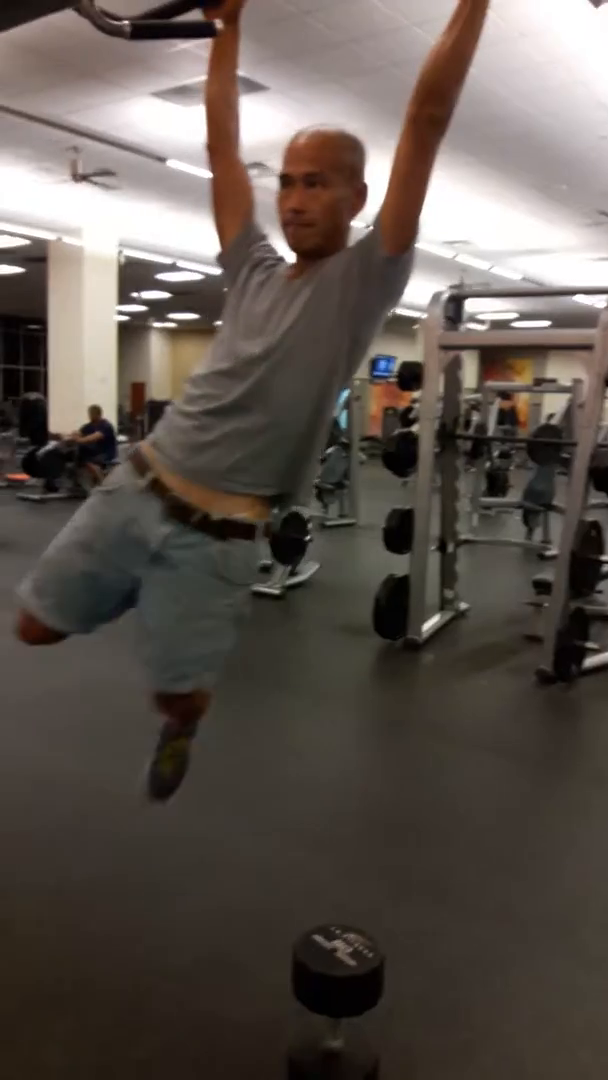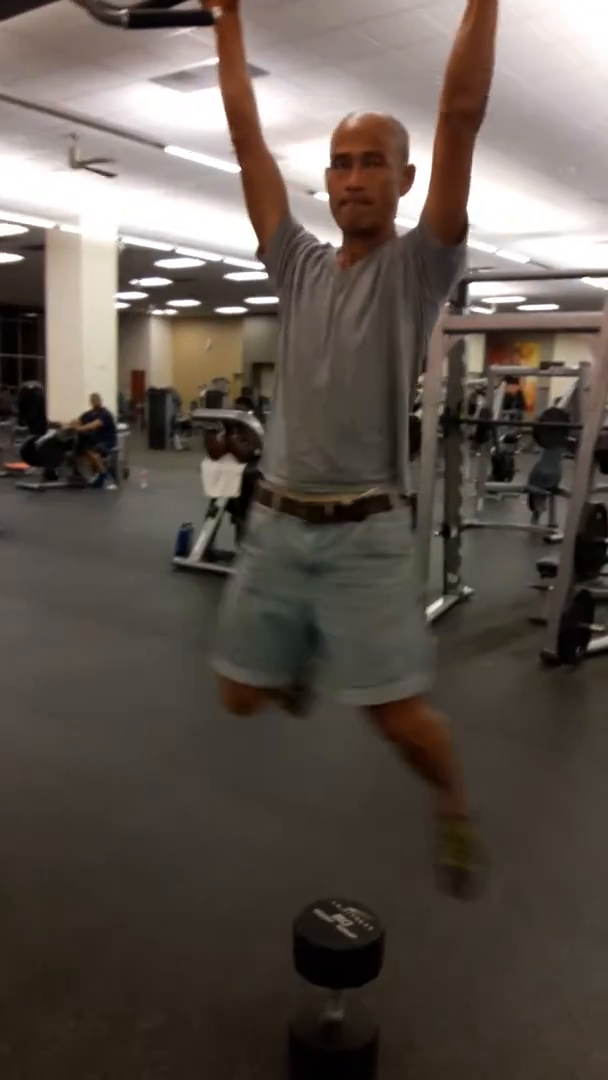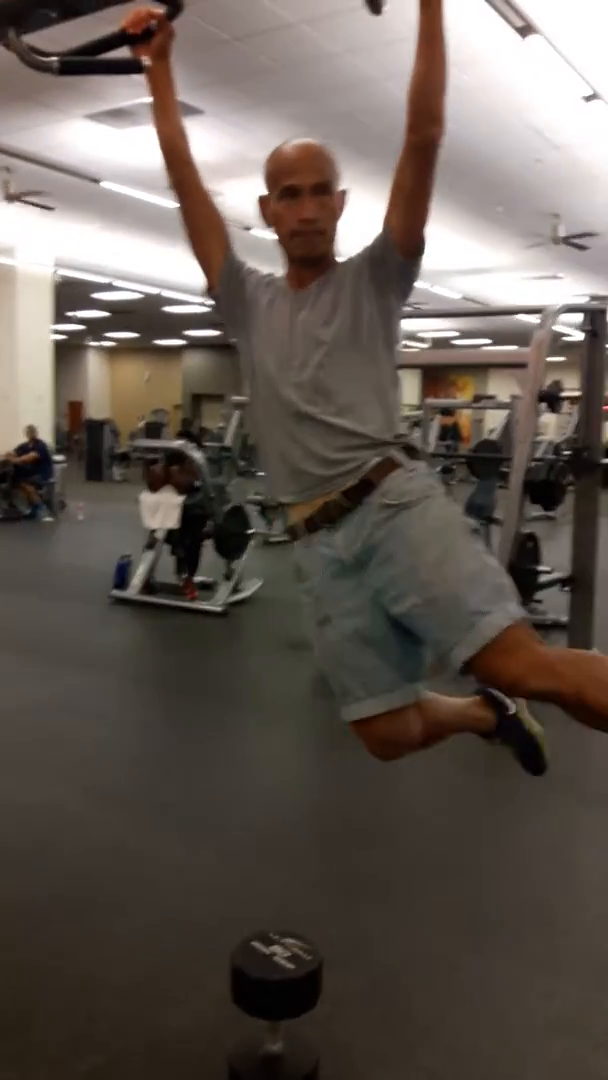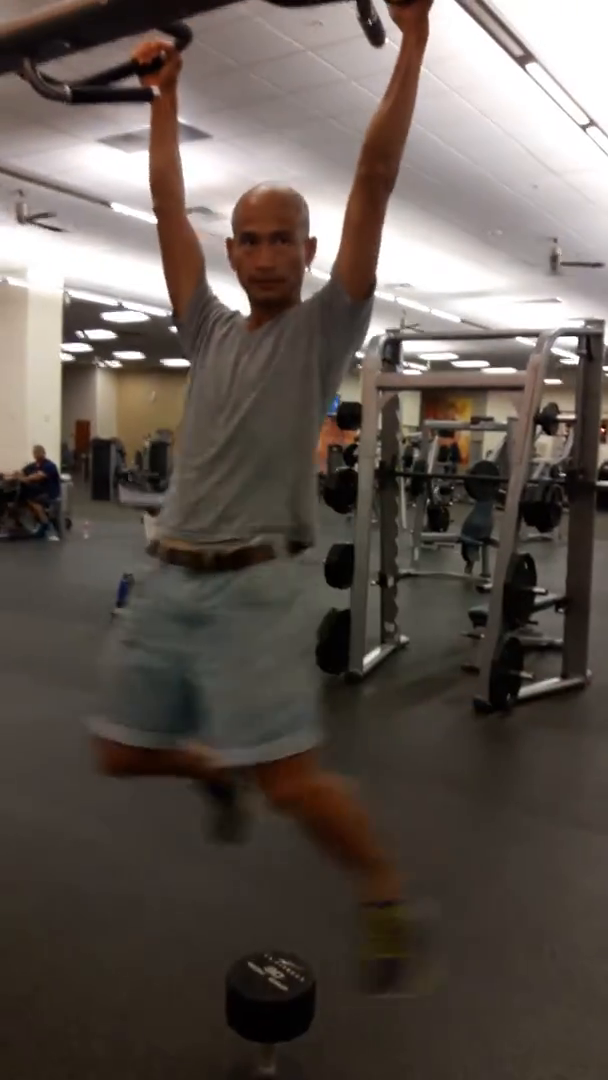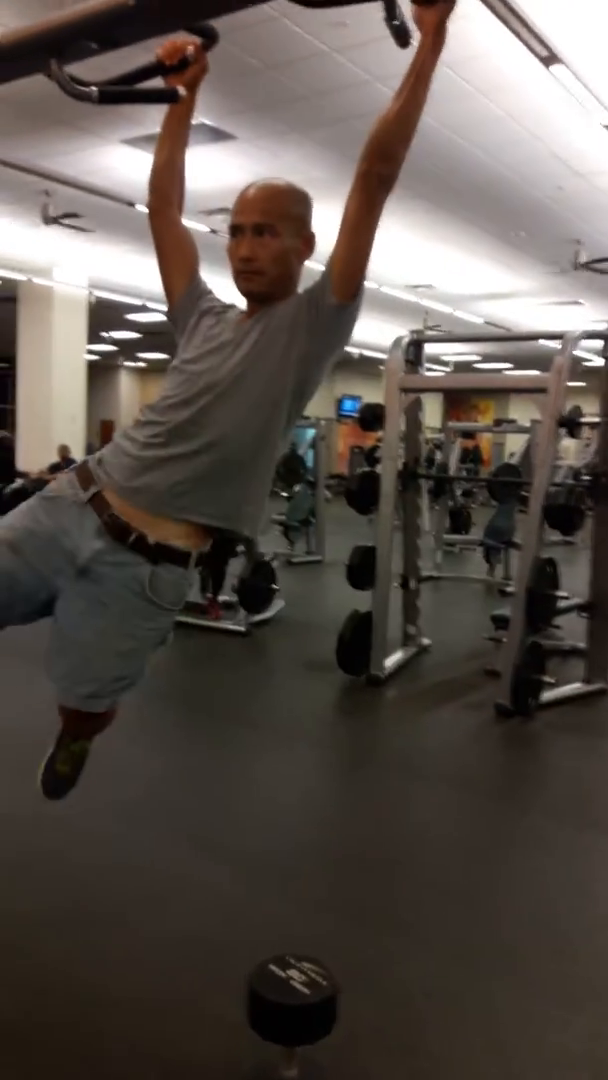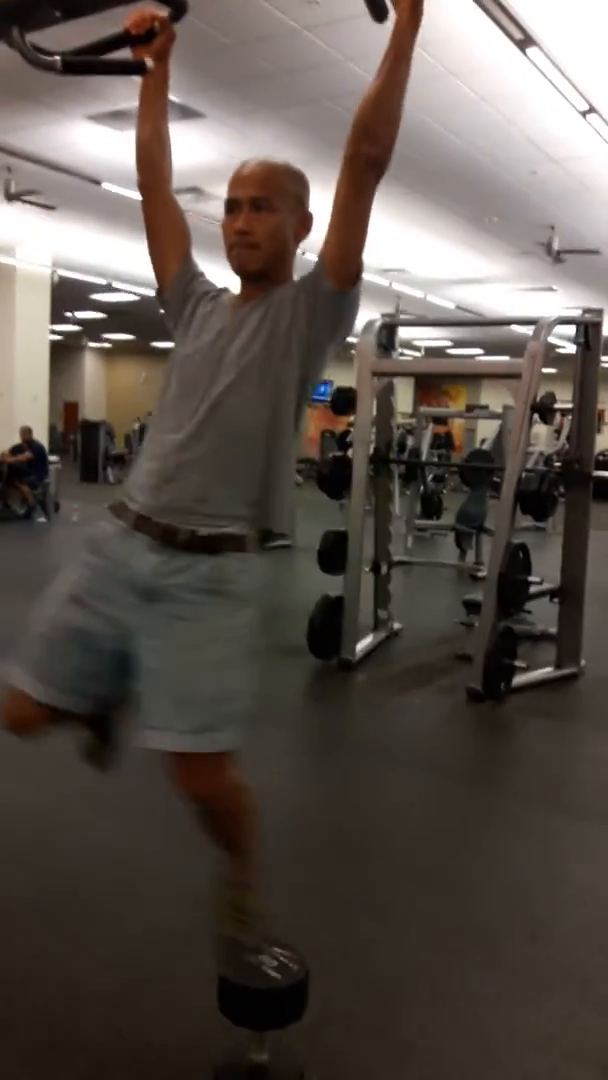
dt=0.4s
person 1, frame 1
left shoulder: (367, 275)
right shoulder: (254, 271)
left elbow: (427, 120)
right elbow: (220, 148)
left hip: (216, 533)
right hip: (136, 492)
left knee: (176, 691)
right knee: (36, 627)
left ankle: (180, 730)
right ankle: (131, 599)
person 1, frame 2
left shoulder: (421, 264)
right shoulder: (300, 261)
left elbow: (461, 117)
right elbow: (247, 140)
left hip: (365, 537)
right hip: (278, 526)
left knee: (396, 712)
right knee: (243, 695)
left ankle: (453, 812)
right ankle: (306, 665)
person 1, frame 3
left shoulder: (372, 279)
right shoulder: (247, 298)
left elbow: (422, 138)
right elbow: (184, 180)
right wrist: (158, 68)
left hip: (391, 504)
right hip: (318, 538)
left knee: (526, 664)
right knee: (387, 729)
right ankle: (482, 714)
person 1, frame 4
left shoulder: (325, 324)
right shoulder: (212, 329)
left elbow: (372, 182)
right elbow: (170, 215)
right wrist: (164, 101)
left hip: (251, 585)
right hip: (167, 579)
left knee: (287, 777)
right knee: (118, 753)
left ankle: (387, 897)
right ankle: (204, 758)
person 1, frame 5
left shoulder: (316, 321)
right shoulder: (203, 319)
left elbow: (375, 177)
right elbow: (162, 206)
right wrist: (186, 95)
left hip: (141, 562)
right hip: (68, 509)
left knee: (83, 705)
left ankle: (74, 739)
person 1, frame 6
left shoulder: (315, 306)
right shoulder: (199, 306)
left elbow: (365, 168)
right elbow: (155, 188)
left hip: (210, 574)
right hip: (120, 547)
left knee: (201, 768)
left ankle: (242, 869)
right ankle: (102, 699)
